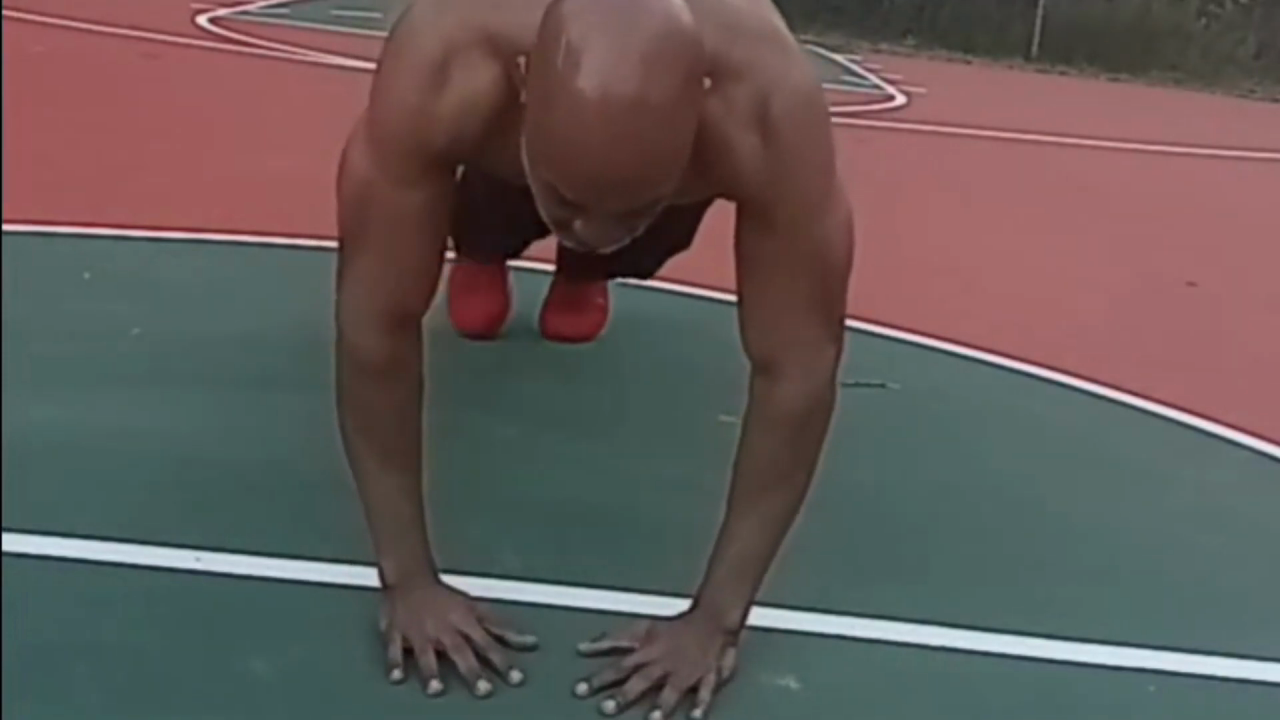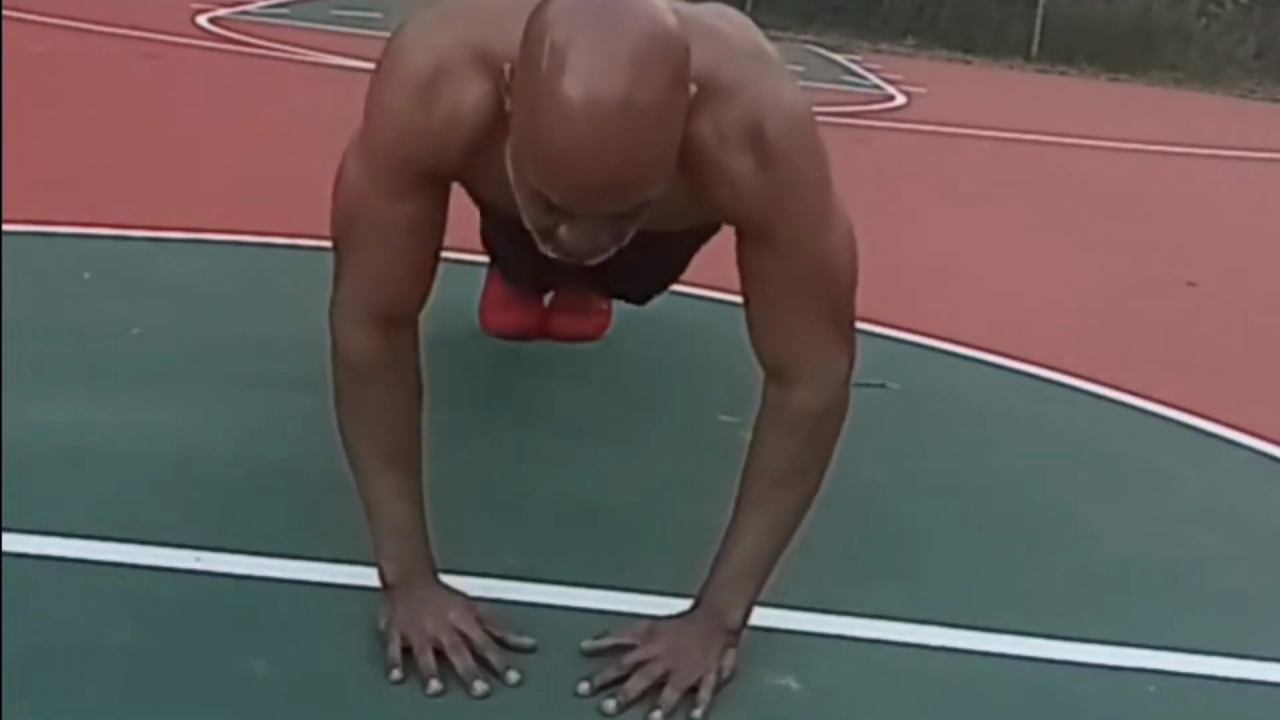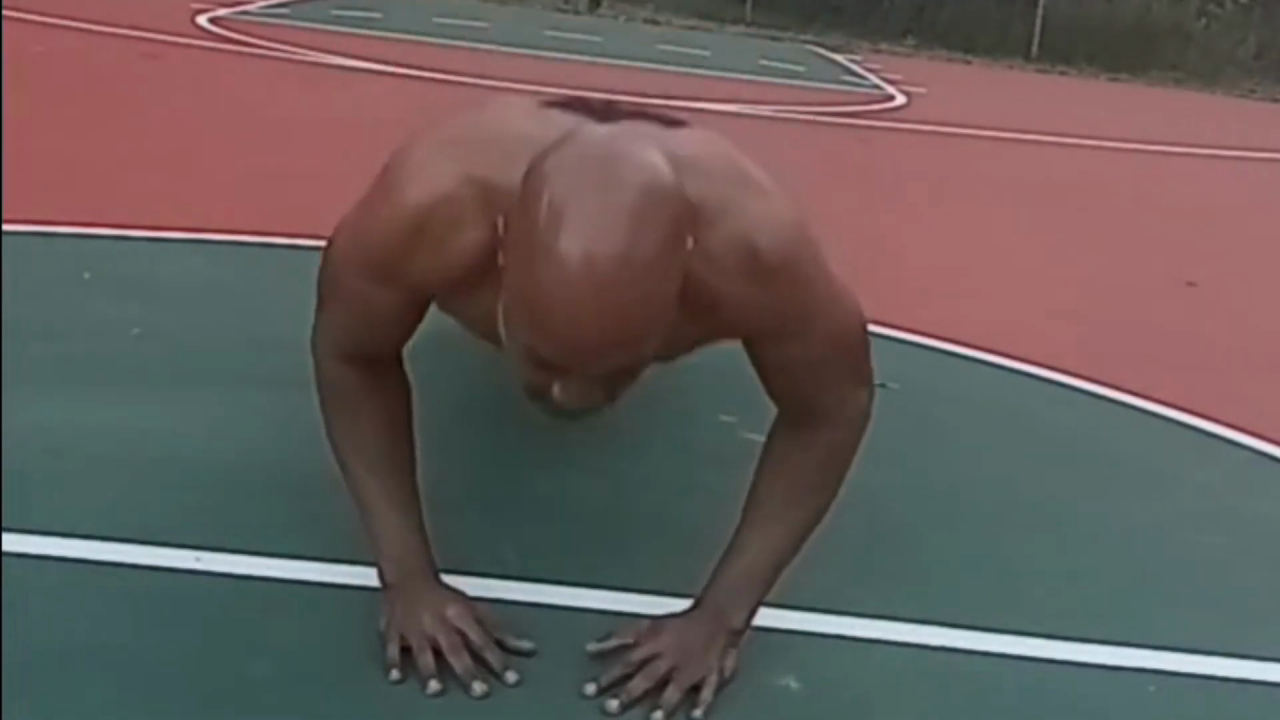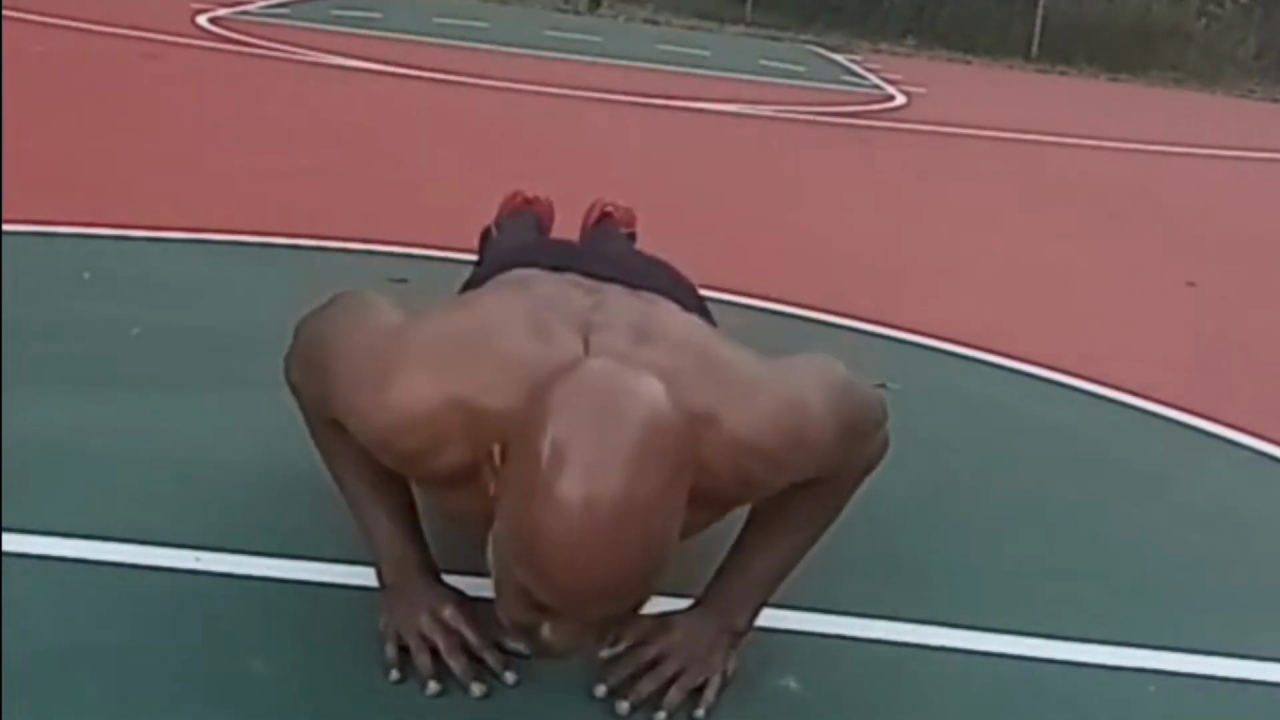
dt=0.2s
person 1, frame 1
left shoulder: (769, 111)
right shoulder: (443, 74)
left elbow: (797, 370)
right elbow: (377, 326)
left wrist: (718, 617)
right wrist: (407, 581)
left ankle: (585, 277)
right ankle: (484, 250)
person 1, frame 2
left shoulder: (761, 131)
right shoulder: (433, 87)
left elbow: (809, 376)
right elbow: (372, 326)
left wrist: (719, 617)
right wrist: (406, 580)
left ankle: (592, 282)
right ankle: (521, 270)
person 1, frame 3
left shoulder: (755, 251)
right shoulder: (425, 211)
left elbow: (833, 411)
right elbow: (349, 358)
left wrist: (722, 618)
right wrist: (406, 581)
person 1, frame 4
left shoulder: (747, 434)
right shoulder: (413, 409)
left elbow: (864, 435)
right elbow: (310, 370)
left wrist: (723, 619)
right wrist: (403, 579)
left hip: (653, 300)
left ankle: (613, 232)
right ankle: (524, 225)
